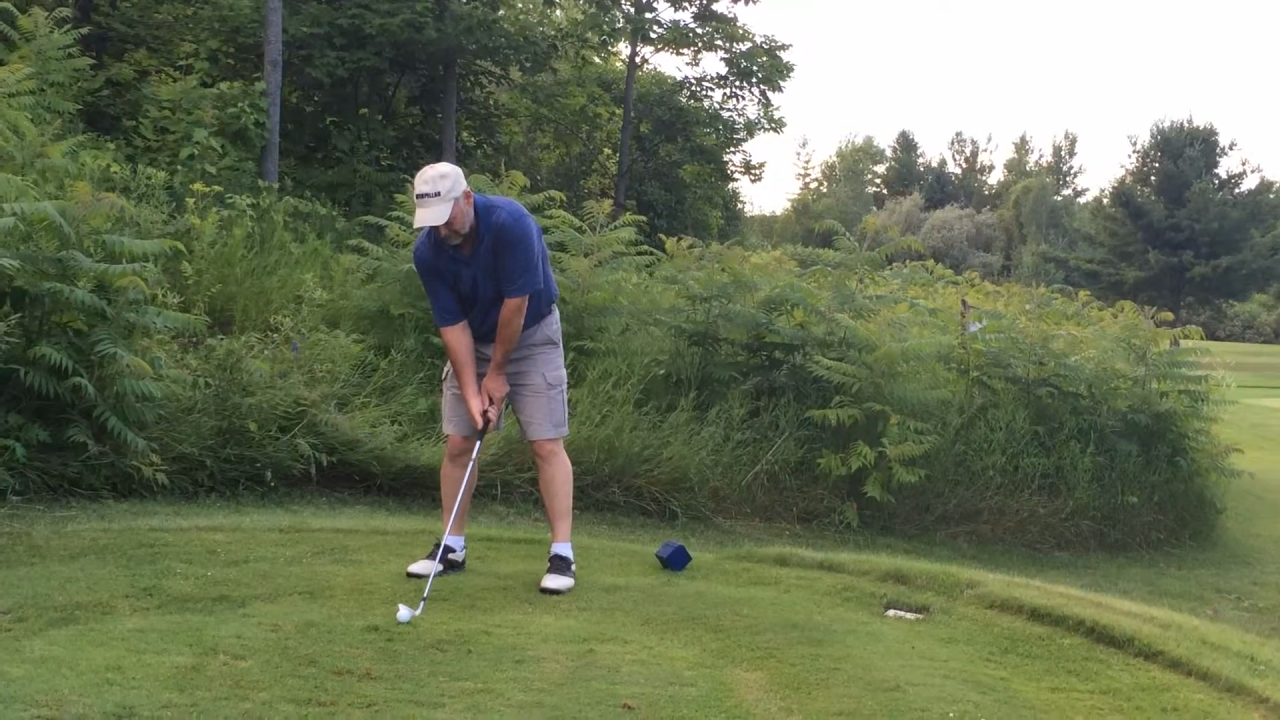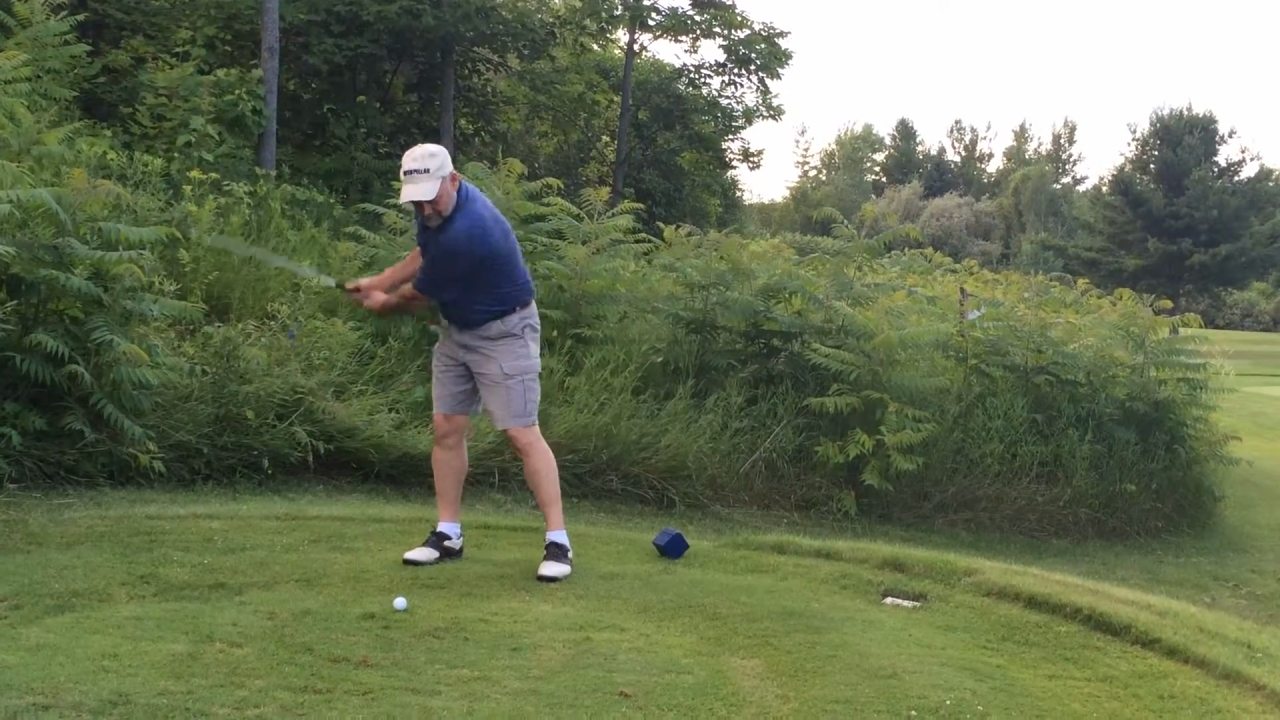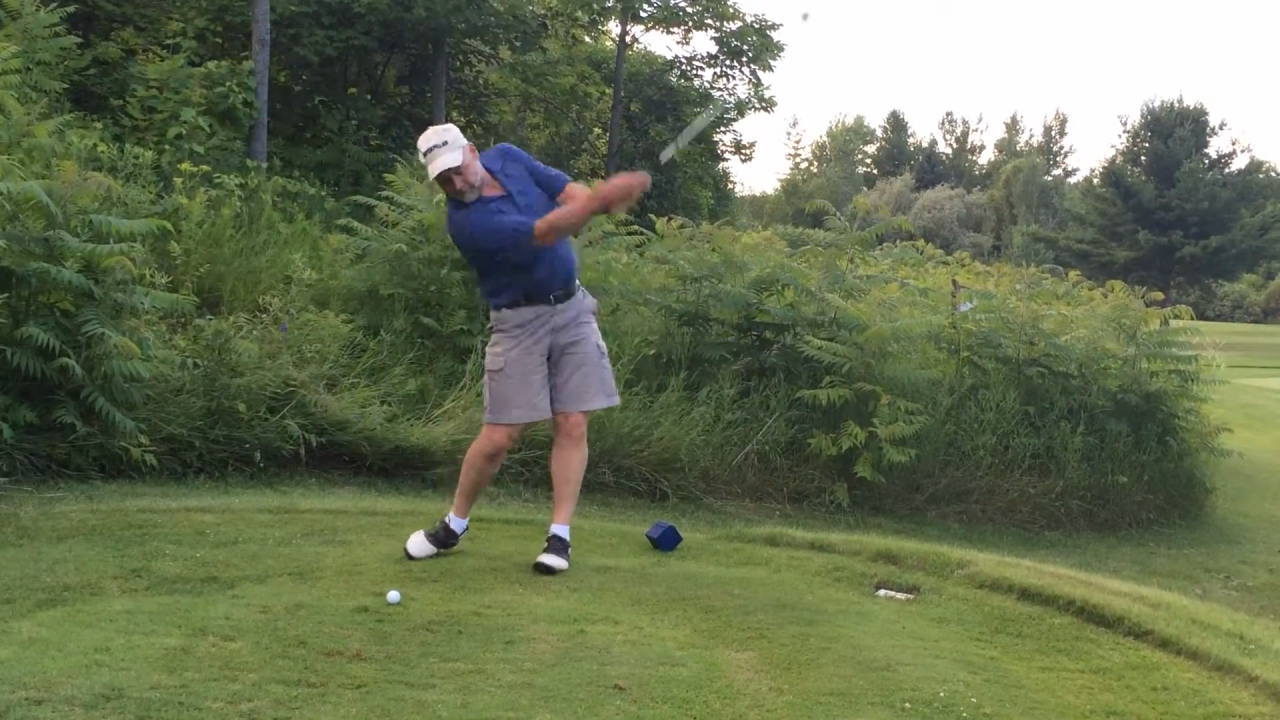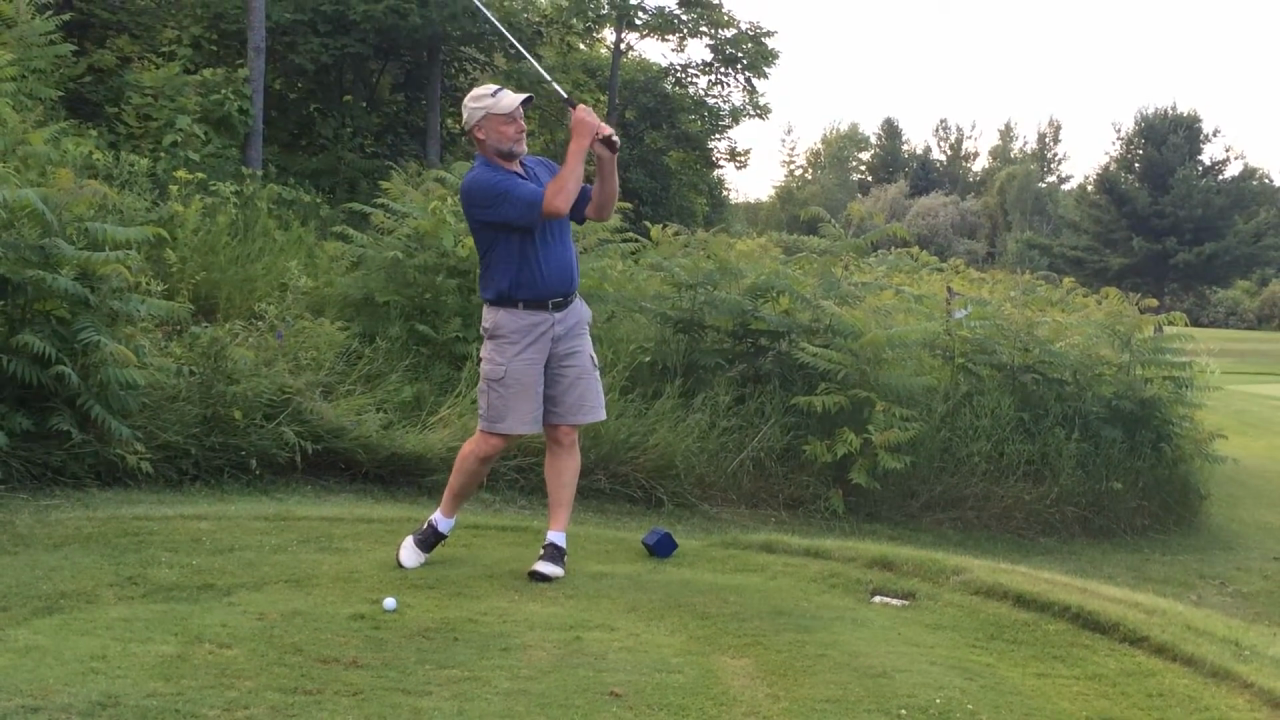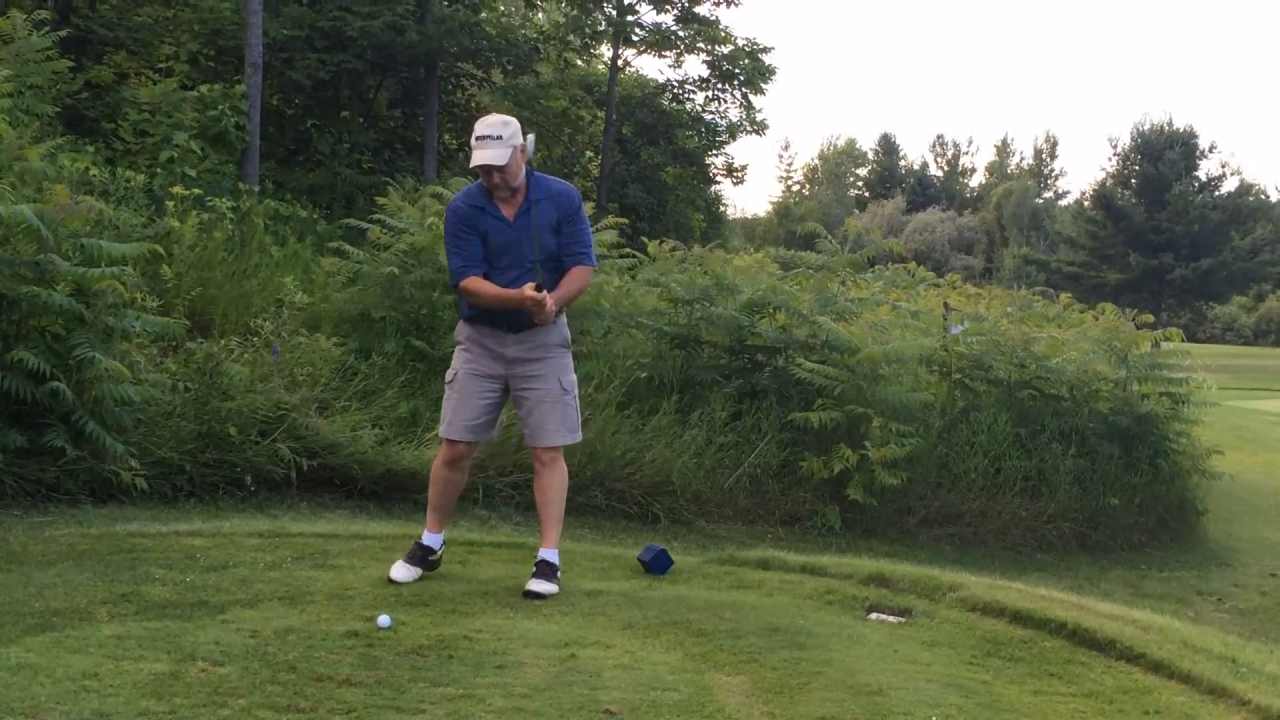
dt=1s
person 1, frame 1
left shoulder: (511, 222)
right shoulder: (427, 250)
left elbow: (516, 304)
right elbow: (452, 324)
left wrist: (497, 372)
right wrist: (470, 392)
left hip: (531, 338)
right hip: (471, 343)
left knee: (546, 445)
right knee: (457, 443)
left ankle: (562, 554)
right ankle: (452, 547)
person 1, frame 2
left shoulder: (463, 237)
right shoulder: (442, 201)
left elbow: (419, 295)
right elbow: (425, 255)
left wrist: (382, 305)
right wrist: (377, 283)
left hip: (504, 330)
right hip: (458, 328)
left knee: (523, 433)
right knee: (447, 428)
left ankle: (557, 541)
right ankle: (448, 533)
person 1, frame 3
left shoulder: (508, 158)
right shoulder: (467, 225)
left elbow: (567, 192)
right elbow: (546, 232)
left wrist: (605, 193)
right wrist: (601, 200)
left hip: (570, 306)
right hip: (519, 323)
left knee: (572, 425)
right knee: (499, 436)
left ankle: (560, 535)
right ankle: (453, 524)
person 1, frame 4
left shoulder: (541, 166)
right shoulder: (480, 184)
left elbow: (599, 210)
right elbow: (554, 205)
left wrist: (606, 158)
right wrist: (578, 140)
left hip: (569, 315)
right hip: (515, 322)
left knee: (565, 433)
right knee: (493, 438)
left ankle: (556, 542)
right ankle: (438, 524)
person 1, frame 5
left shoulder: (562, 198)
right shoulder: (463, 208)
left elbow: (583, 266)
right elbow: (466, 279)
left wrist: (551, 303)
right wrist: (515, 298)
left hip: (543, 342)
right hip: (480, 340)
left knee: (547, 452)
right knee: (455, 449)
left ankle: (549, 559)
right ankle: (430, 545)
